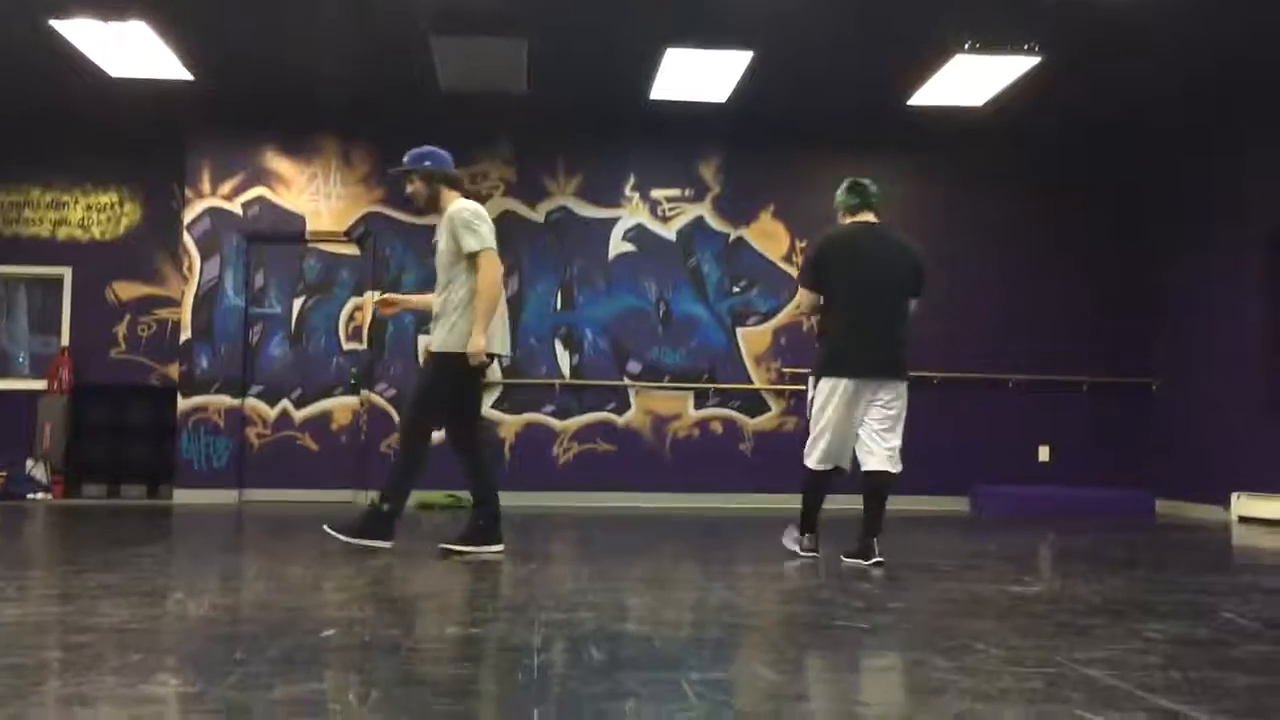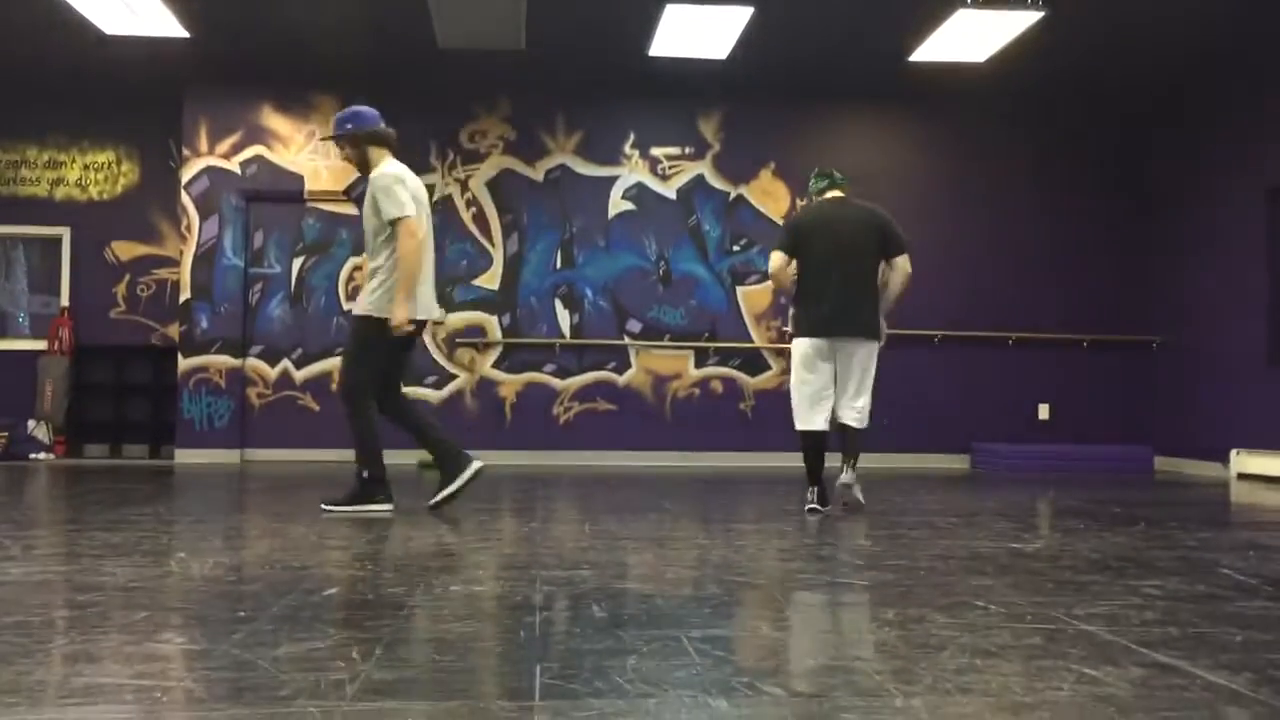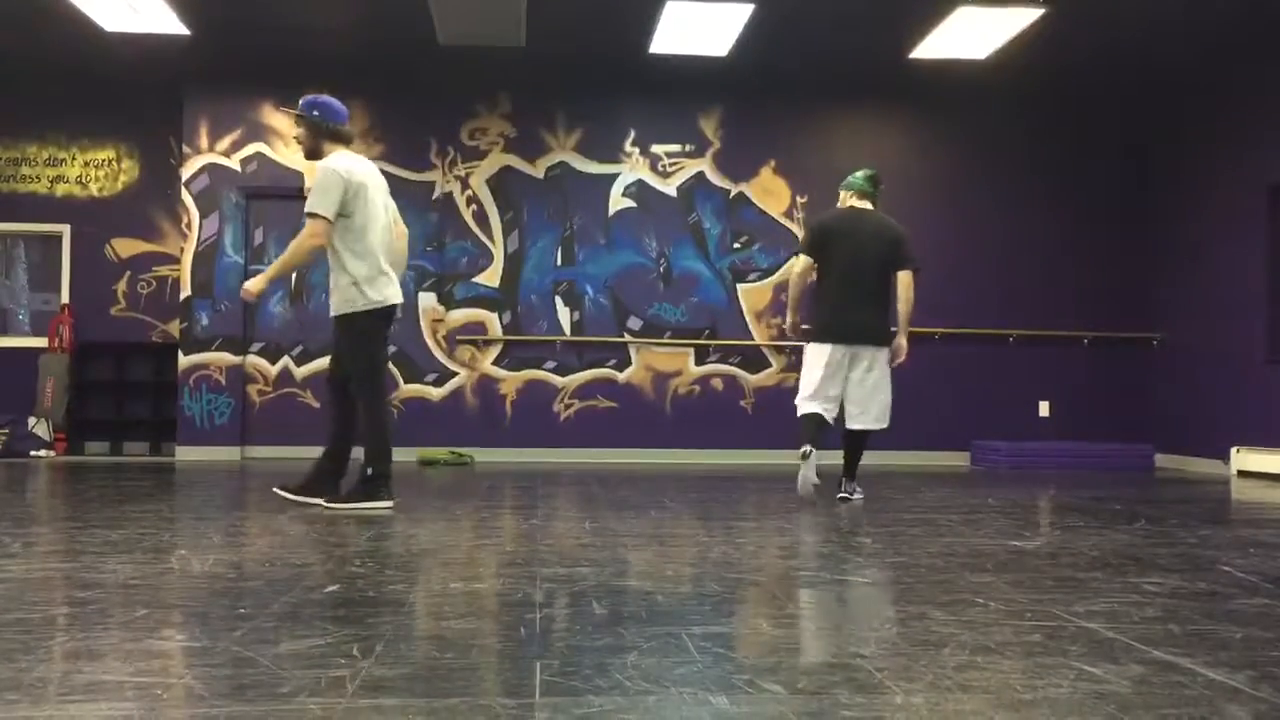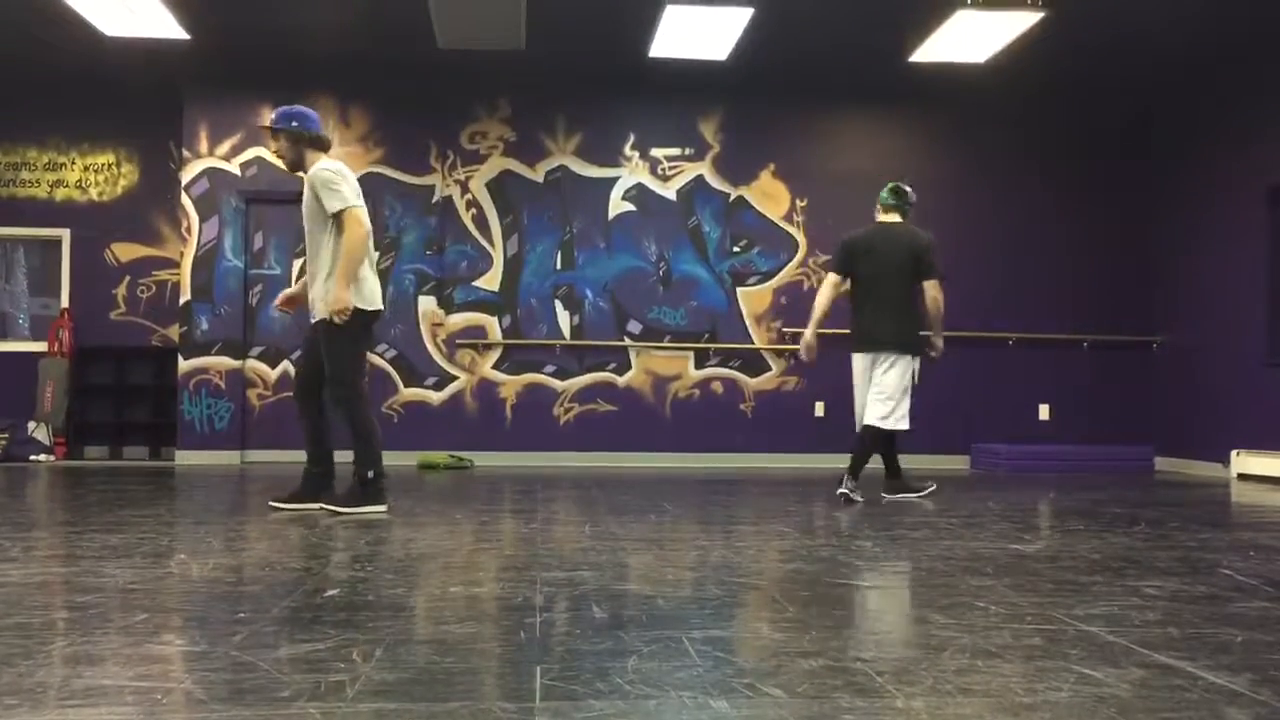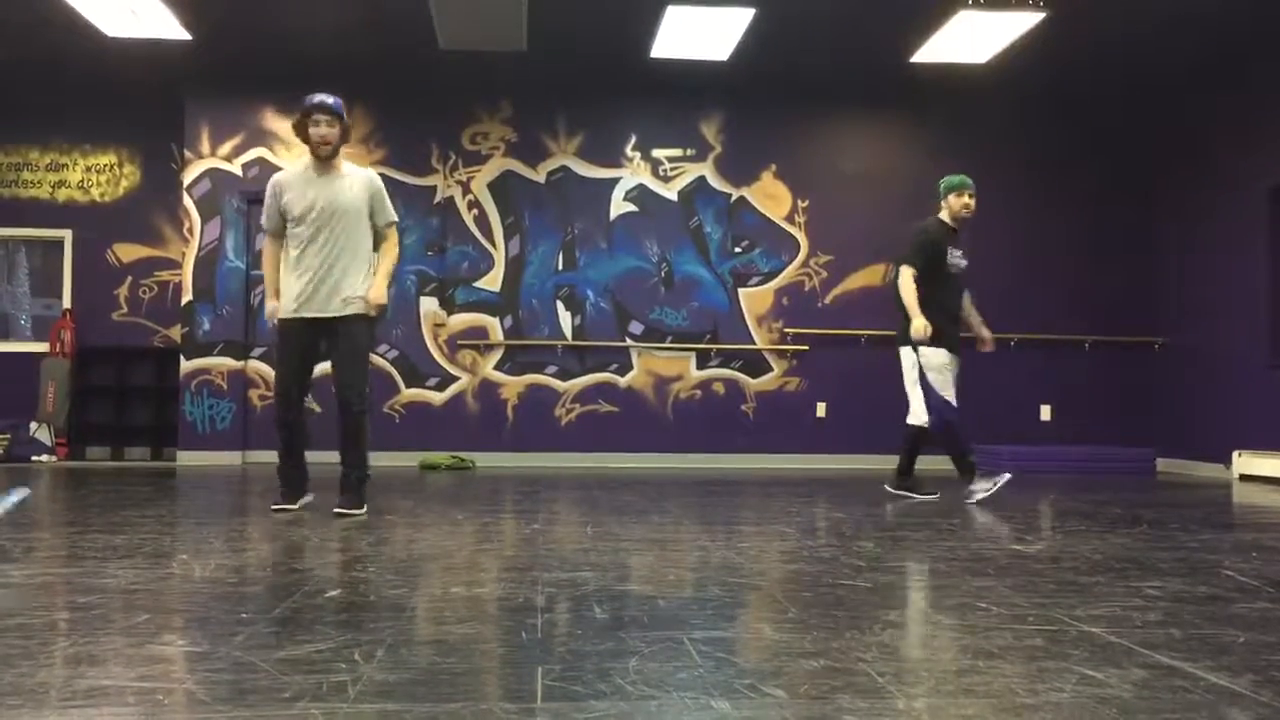
dt=0.5s
person 1, frame 1
left shoulder: (464, 212)
right shoulder: (452, 220)
left elbow: (491, 272)
left wrist: (479, 333)
right wrist: (404, 302)
left hip: (459, 346)
right hip: (460, 346)
left knee: (415, 427)
right knee: (464, 435)
left ankle: (380, 521)
right ankle: (486, 528)
person 1, frame 2
left shoulder: (385, 177)
right shoulder: (403, 176)
left elbow: (412, 239)
left wrist: (400, 304)
left hip: (383, 309)
right hip: (399, 308)
left knee: (354, 392)
right knee: (385, 395)
left ankle: (372, 488)
right ankle: (454, 461)
person 1, frame 3
left shoulder: (332, 169)
right shoulder: (367, 168)
left elbow: (314, 235)
right elbow: (400, 231)
left wrist: (266, 278)
right wrist: (393, 279)
left hip: (361, 300)
right hip: (378, 294)
left knee: (366, 391)
right knee: (343, 385)
left ankle: (376, 484)
right ankle: (325, 480)
person 1, frame 4
left shoulder: (324, 173)
right shoulder: (324, 176)
left elbow: (357, 229)
left wrist: (343, 288)
right wrist: (302, 288)
left hip: (347, 305)
right hip: (329, 306)
left knee: (347, 392)
right knee: (307, 388)
left ankle: (370, 488)
right ankle: (318, 484)
person 1, frame 5
left shoulder: (367, 182)
right shoulder: (282, 183)
left elbow: (389, 239)
right elbow: (272, 242)
left wrist: (379, 283)
right wrist: (270, 294)
left hip: (352, 309)
right hip: (296, 310)
left knee: (351, 397)
right knee: (288, 397)
left ankle: (353, 488)
right ankle: (293, 486)
person 2, frame 1
left shoulder: (828, 245)
right shoulder: (905, 250)
left elbow: (807, 305)
left hip: (839, 364)
right hip: (890, 367)
left knee: (824, 450)
right knee: (881, 453)
left ankle: (806, 534)
right ankle: (868, 543)
person 2, frame 2
left shoulder: (800, 219)
right shoulder: (877, 218)
left elbow: (775, 269)
right elbow: (903, 270)
left wrist: (797, 298)
right wrist: (881, 312)
left hip: (812, 326)
right hip: (861, 327)
left knee: (812, 409)
right knee: (853, 405)
left ankle: (815, 491)
right ankle: (848, 470)
person 2, frame 3
left shoulder: (826, 224)
right shoulder: (894, 232)
left elbow: (800, 271)
right elbow: (905, 285)
left wrist: (792, 314)
right wrist: (902, 334)
left hip: (827, 331)
right hip: (872, 335)
left knee: (815, 400)
right knee: (861, 410)
left ankle: (807, 453)
right ankle: (848, 481)
person 2, frame 4
left shoulder: (855, 241)
right shoulder: (920, 241)
left elbow: (830, 286)
right elbow: (933, 294)
left wrist: (811, 329)
right wrist: (937, 334)
left hip: (864, 339)
right hip: (901, 340)
left knee: (872, 412)
right knee: (884, 412)
left ankle: (895, 480)
right ankle: (851, 479)
person 2, frame 5
left shoulder: (960, 240)
right shoulder: (928, 233)
right elbow: (905, 276)
left wrist: (978, 326)
right wrist: (916, 316)
left hip: (944, 338)
right hip: (925, 338)
left knee: (926, 412)
right knee: (943, 409)
left ankle: (903, 477)
right ankle: (973, 480)
